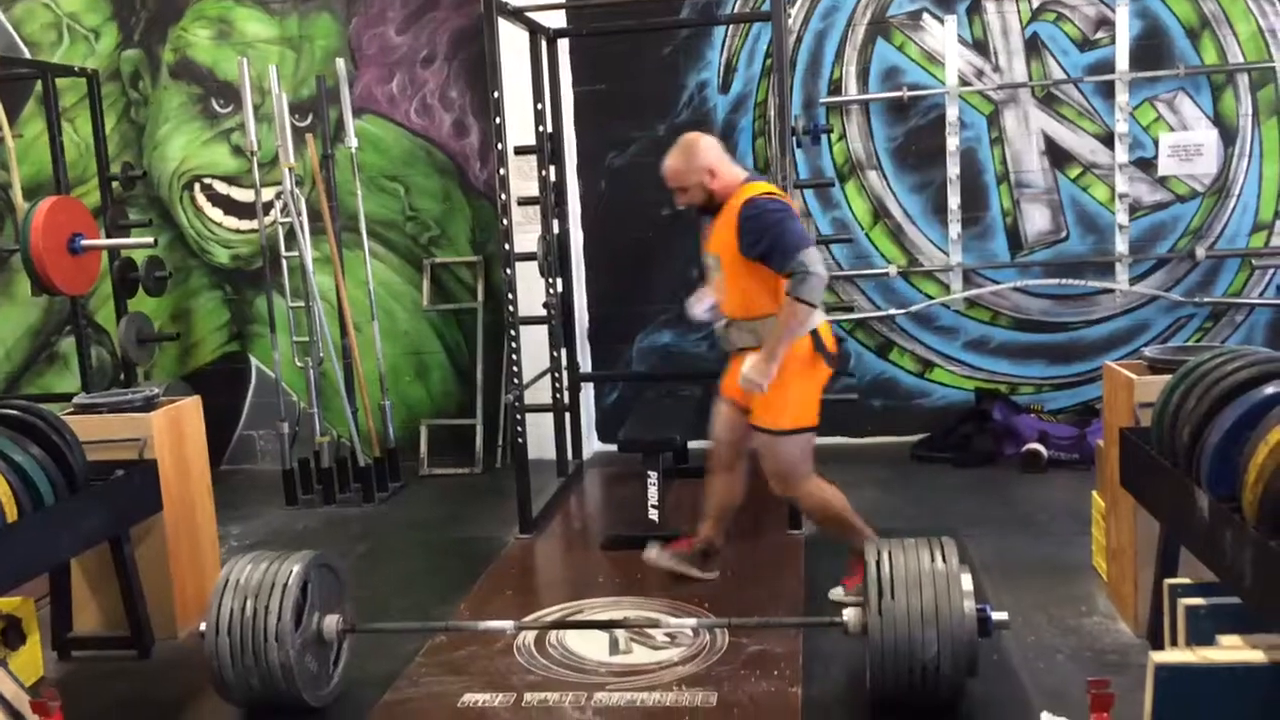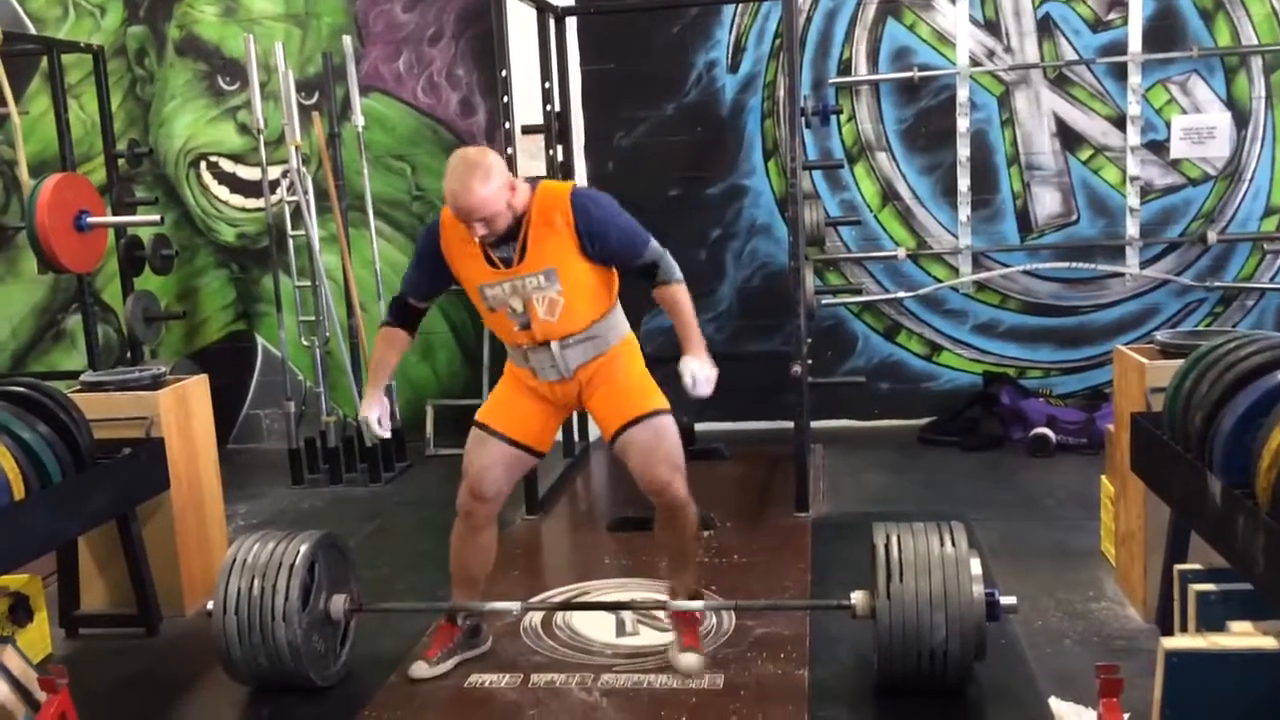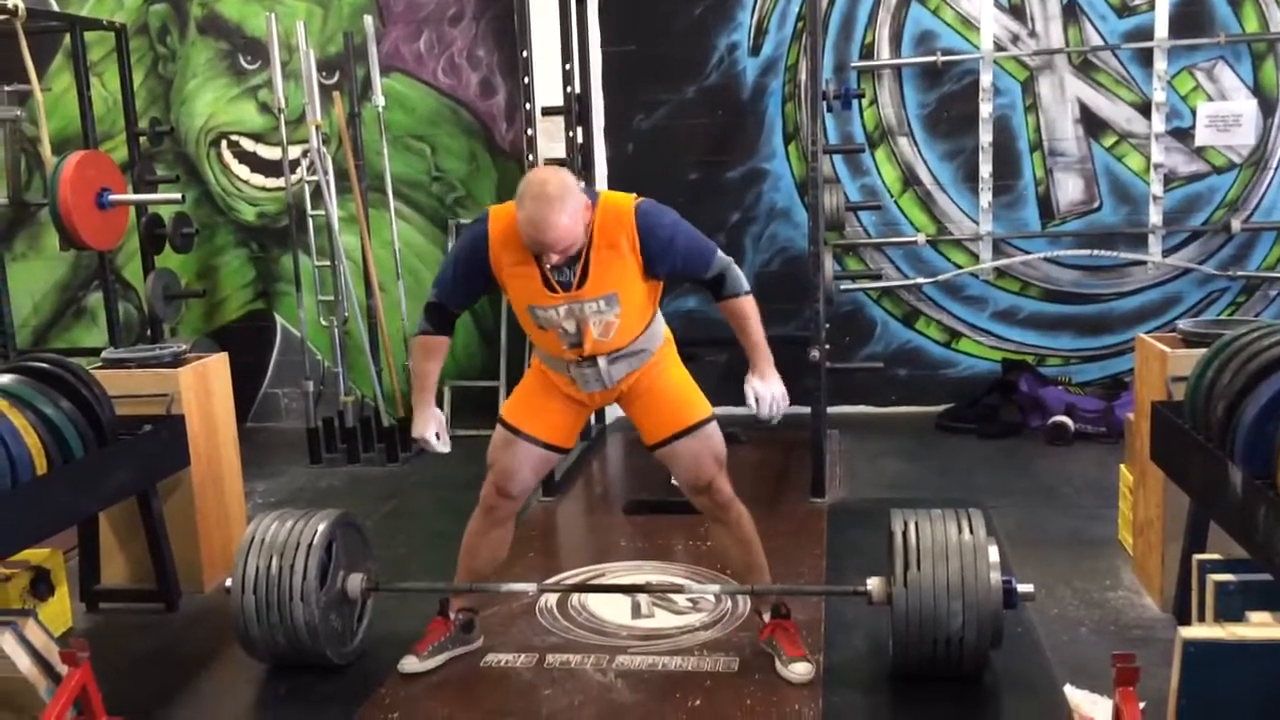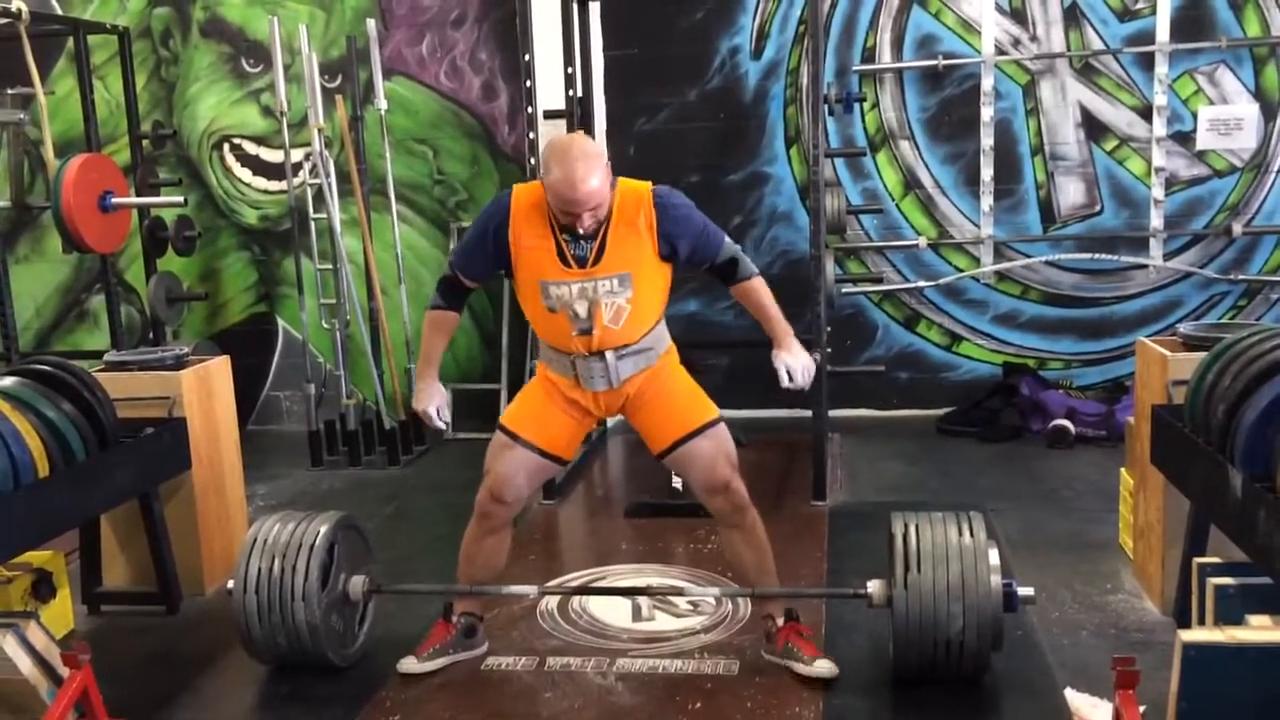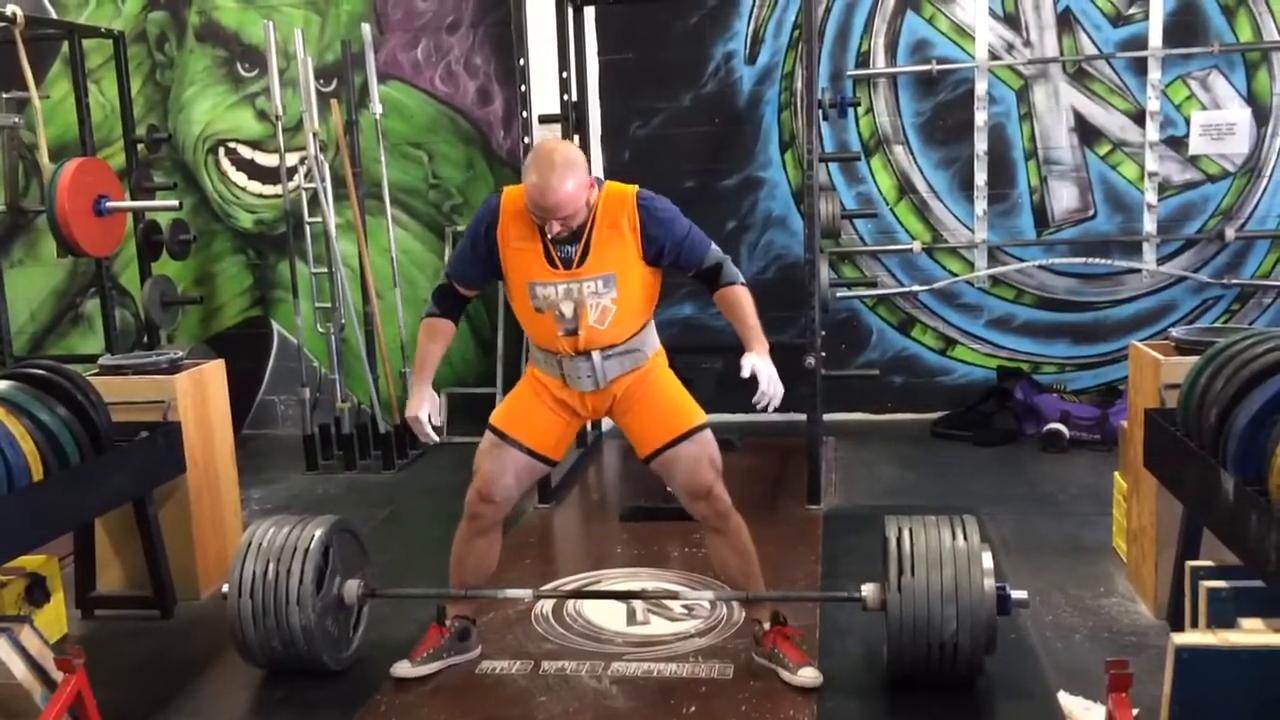
dt=1s
person 1, frame 1
left shoulder: (759, 210)
right shoulder: (733, 201)
left elbow: (809, 277)
left wrist: (769, 357)
right wrist: (713, 288)
left hip: (789, 352)
right hip: (755, 351)
left knee: (790, 479)
right knee: (722, 452)
right ankle: (703, 549)
person 1, frame 2
left shoulder: (576, 209)
right shoulder: (445, 233)
left elbow: (657, 265)
right elbow: (405, 309)
left wrist: (694, 350)
right wrist: (375, 389)
left hip: (604, 360)
right hip: (529, 373)
left knee: (668, 489)
right knee: (475, 498)
left ankle: (685, 607)
right ankle: (464, 625)
person 1, frame 3
left shoulder: (638, 223)
right shoulder: (489, 237)
left elbow: (721, 275)
right elbow: (440, 312)
left wrist: (762, 365)
right wrist: (424, 403)
left hip: (643, 362)
right hip: (556, 372)
left knee: (713, 490)
right knee: (500, 495)
left ankle: (774, 621)
right ankle: (457, 621)
person 1, frame 4
left shoulder: (655, 208)
right shoulder: (509, 216)
left elbow: (731, 263)
right elbow: (452, 288)
left wrist: (785, 339)
right wrist: (427, 377)
left hip: (648, 369)
right hip: (561, 377)
left knee: (727, 492)
right knee: (495, 500)
left ankle: (781, 630)
right ankle: (462, 627)
person 1, frame 5
left shoulder: (639, 211)
right shoulder: (499, 218)
left elbow: (717, 271)
right elbow: (449, 297)
left wrist: (758, 349)
right wrist: (422, 384)
left hip: (637, 371)
right hip: (550, 379)
left knee: (710, 497)
right knee: (483, 500)
left ankle: (769, 633)
right ankle: (456, 630)
